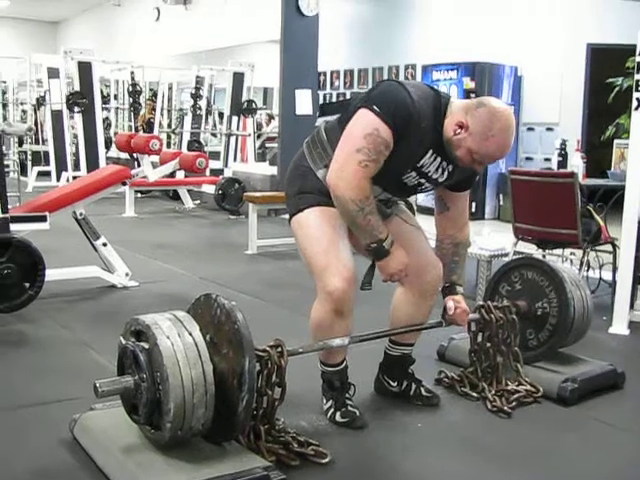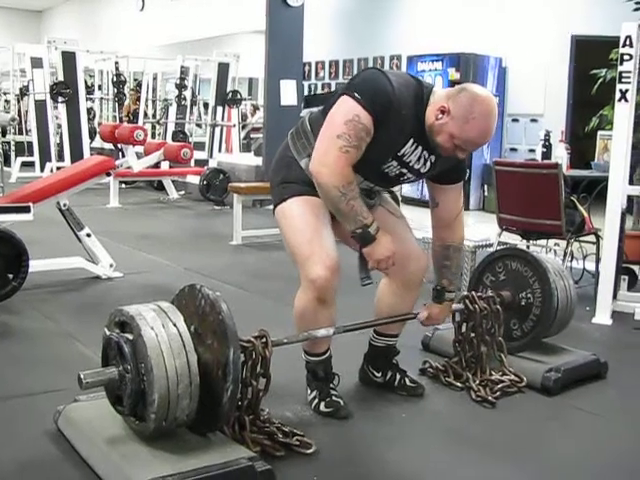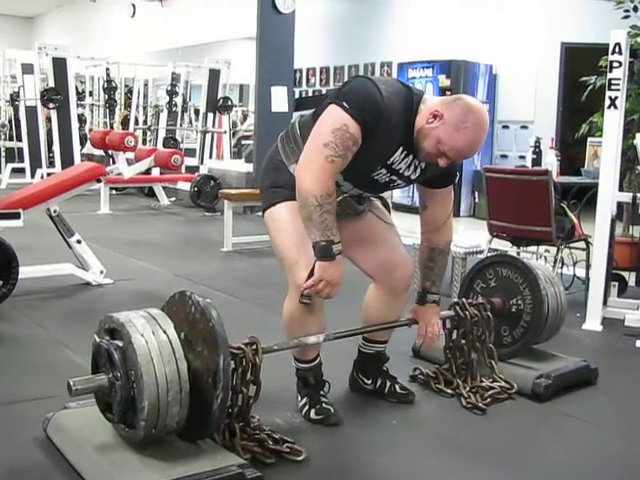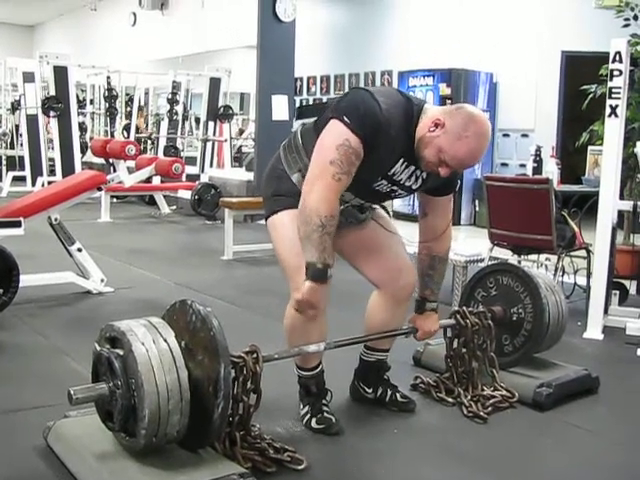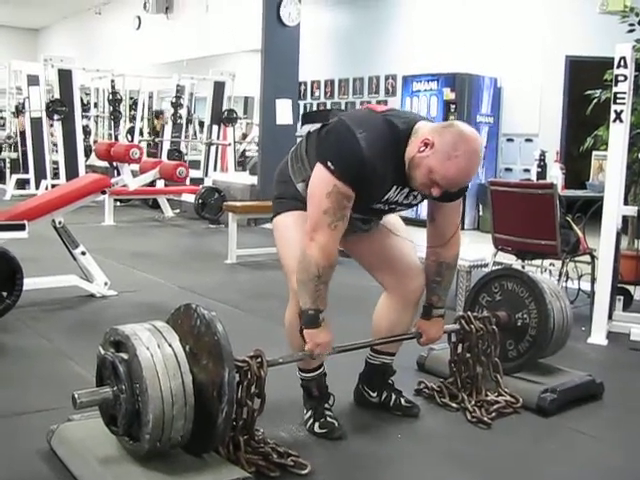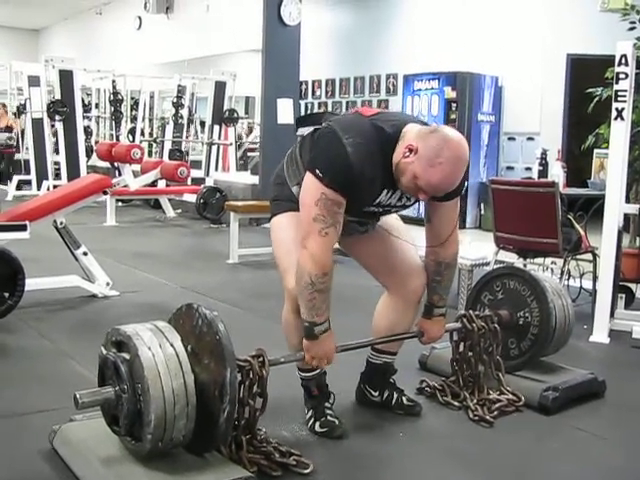
dt=0.5s
person 1, frame 1
left shoulder: (464, 162)
right shoulder: (400, 104)
left elbow: (453, 228)
right elbow: (343, 180)
left wrist: (452, 288)
right wrist: (383, 248)
left hip: (374, 196)
right hip: (320, 184)
left knee: (427, 274)
right knee: (338, 285)
left ankle: (394, 373)
right ankle: (335, 387)
person 1, frame 2
left shoulder: (450, 156)
right shoulder: (381, 92)
left elbow: (449, 225)
right elbow: (327, 167)
left wrist: (444, 297)
right wrist: (369, 235)
left hip: (361, 188)
right hip: (305, 174)
left knee: (412, 265)
right knee: (321, 273)
left ankle: (379, 364)
right ankle: (319, 378)
person 1, frame 3
left shoulder: (441, 161)
right shoulder: (371, 100)
left elbow: (437, 229)
right elbow: (312, 175)
left wrist: (429, 300)
right wrist: (329, 255)
left hip: (348, 194)
right hip: (293, 179)
left knee: (399, 272)
right knee: (309, 281)
left ankle: (369, 371)
right ankle: (309, 385)
person 1, frame 4
left shoulder: (444, 164)
right shoulder: (372, 112)
left elbow: (435, 237)
right elbow: (319, 193)
left wrist: (428, 307)
right wrist: (317, 276)
left hip: (353, 201)
right hip: (296, 187)
left knee: (401, 279)
right knee: (308, 291)
left ankle: (369, 379)
right ankle: (312, 392)
person 1, frame 5
left shoulder: (448, 168)
right shoulder: (358, 144)
left elbow: (444, 243)
right elbow: (320, 241)
left wrist: (434, 312)
right wrist: (314, 321)
left hip: (365, 206)
right hip: (302, 192)
left knee: (410, 282)
right knee: (305, 290)
left ankle: (374, 383)
right ankle: (315, 395)
person 1, frame 6
left shoulder: (441, 166)
right shoulder: (346, 151)
left elbow: (443, 242)
right elbow: (315, 249)
left wrist: (435, 312)
right wrist: (318, 332)
left hip: (365, 207)
right hip: (299, 195)
left knee: (412, 281)
right knee: (300, 287)
left ankle: (375, 382)
right ankle: (315, 394)
